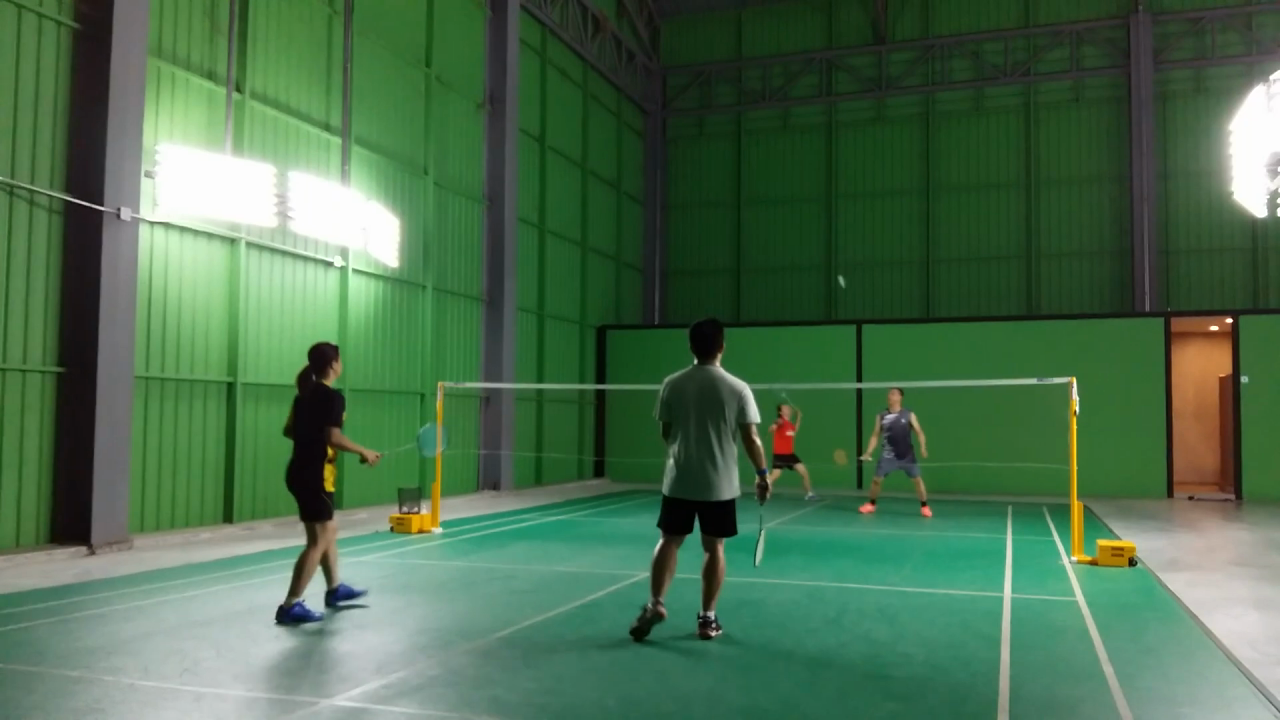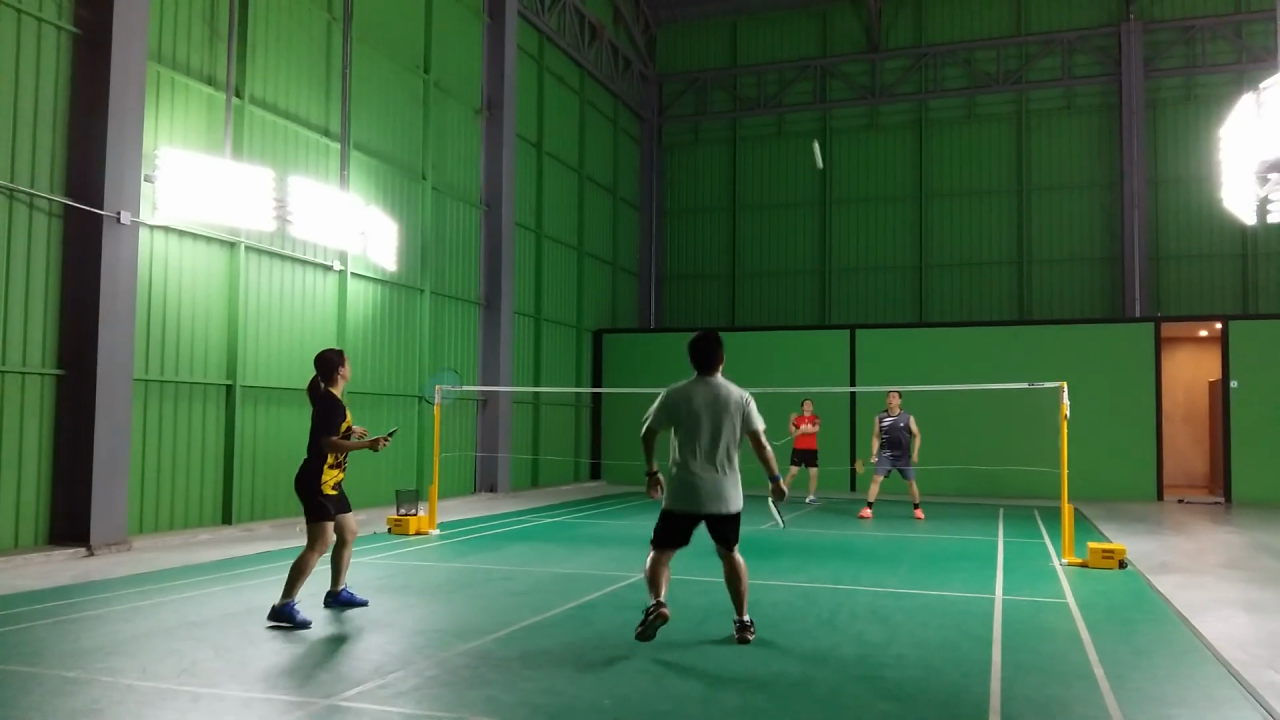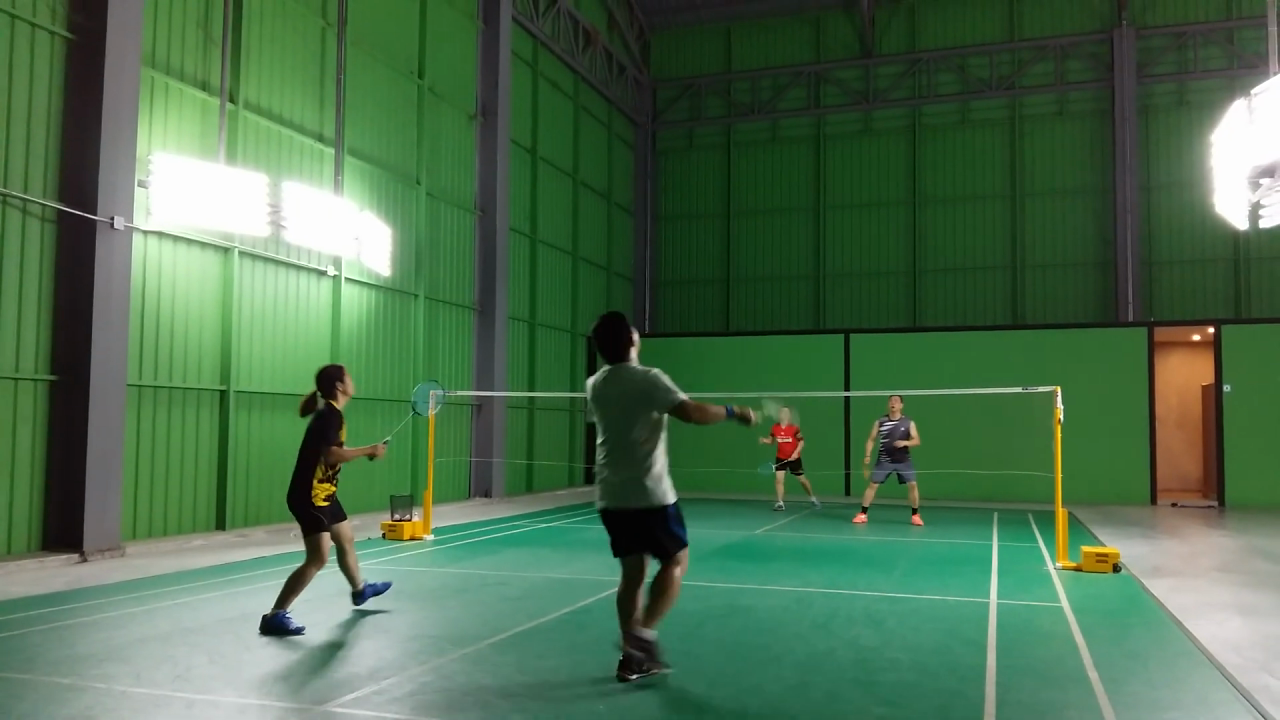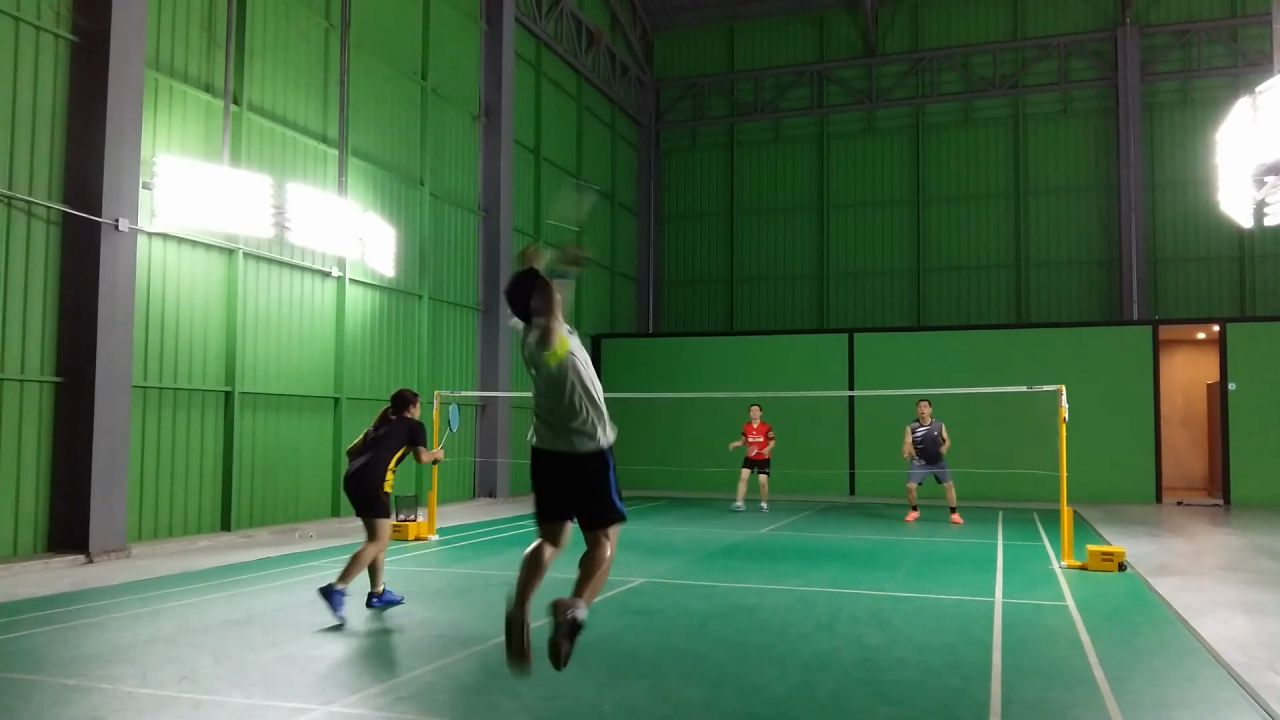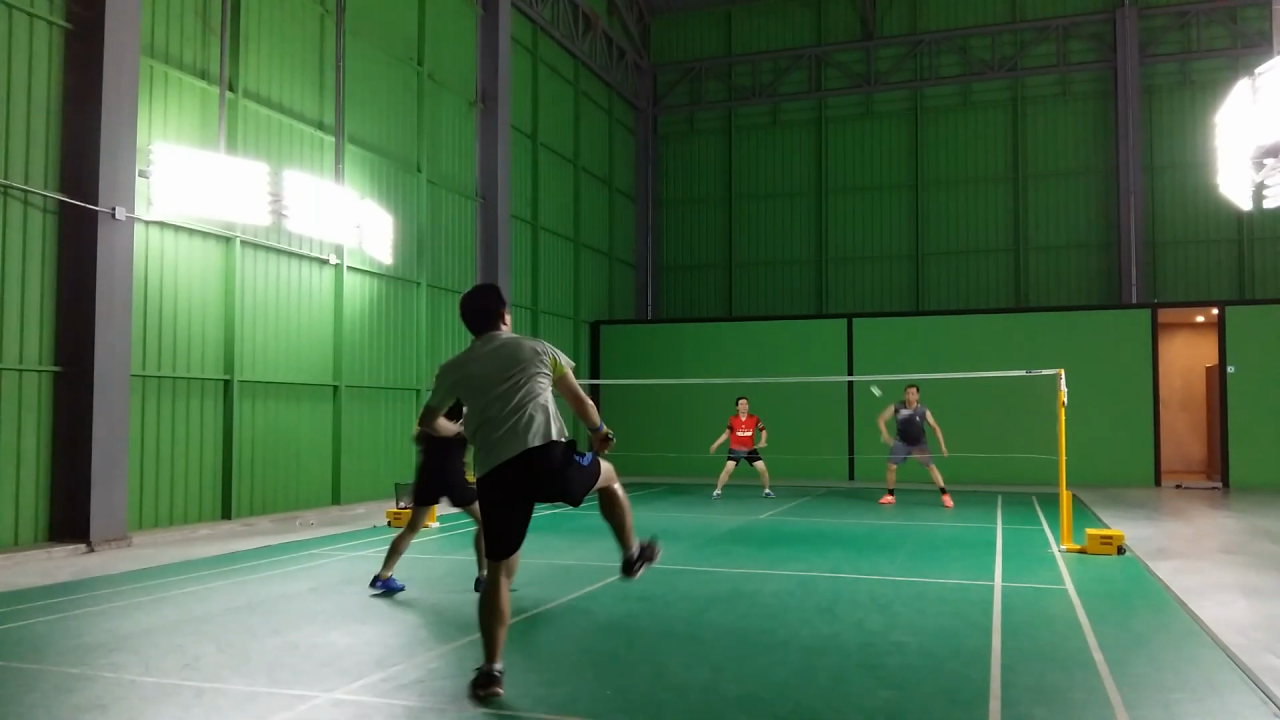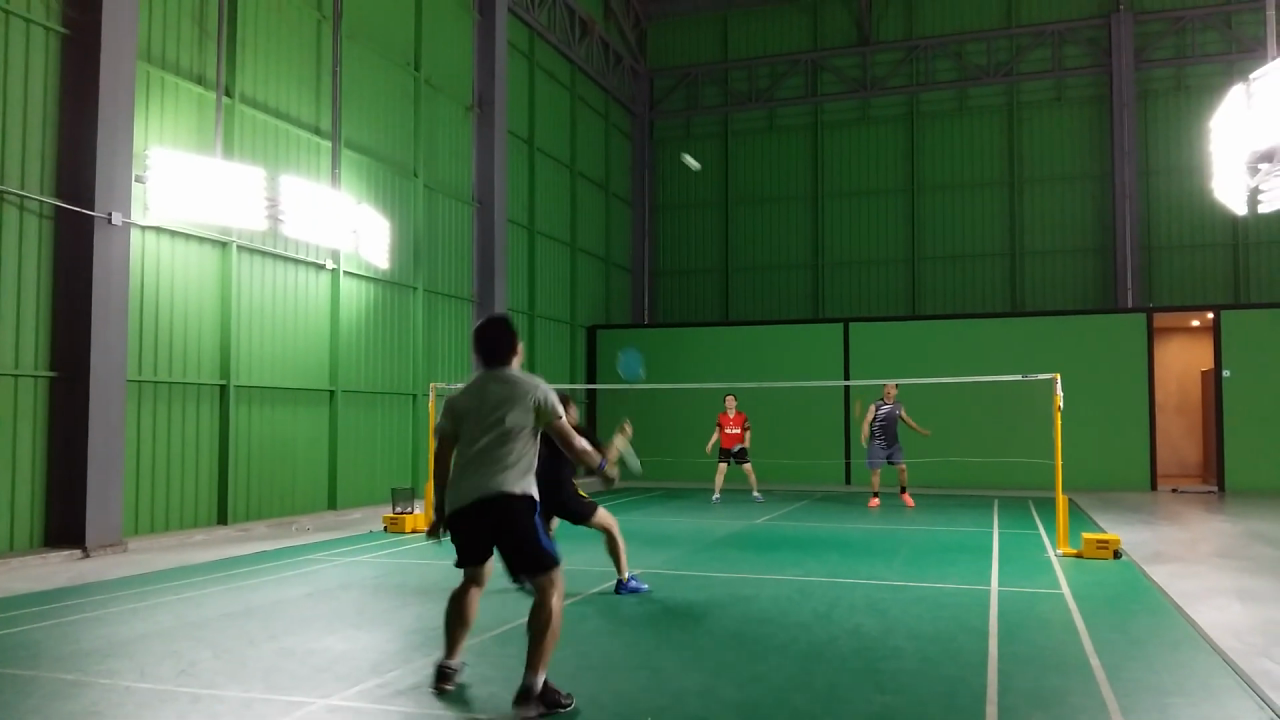
dt=0.5s
person 1, frame 1
left shoulder: (672, 384)
right shoulder: (737, 388)
left elbow: (666, 432)
right elbow: (751, 438)
right wrist: (762, 474)
left hip: (679, 481)
right hip: (720, 484)
left knee: (669, 542)
right knee: (714, 548)
left ankle: (655, 605)
right ankle: (707, 618)
person 1, frame 2
left shoulder: (673, 395)
right shoulder: (741, 398)
left elbow: (647, 436)
right elbow: (761, 445)
left wrist: (652, 472)
right wrist: (776, 480)
left hip: (683, 494)
right hip: (725, 496)
left knee: (659, 555)
right knee: (730, 555)
left ankle: (656, 604)
right ankle: (743, 621)
person 1, frame 3
left shoulder: (594, 385)
right shoulder: (648, 380)
right elbow: (689, 413)
right wrist: (733, 412)
left hip: (611, 497)
right hip: (649, 494)
left knee: (632, 574)
right knee: (675, 564)
left ankle: (633, 656)
right ankle: (642, 633)
person 1, frame 4
left shoulder: (529, 333)
right shoulder: (548, 334)
left elbow: (538, 313)
right elbow: (549, 313)
left wrist: (549, 266)
right wrist: (559, 267)
left hip: (547, 451)
right hip: (586, 450)
left knee: (551, 540)
right knee: (604, 542)
left ankle: (518, 614)
right ankle: (572, 612)
person 1, frame 5
left shoulder: (454, 368)
right shoulder: (537, 349)
left elbow: (431, 421)
right elbow: (578, 397)
left wrist: (460, 430)
right wrist: (598, 428)
left hip: (495, 474)
right hip: (546, 455)
left knee: (499, 573)
right knee: (606, 475)
left ankle: (490, 671)
right ankle: (633, 554)
person 1, frame 6
left shoulder: (461, 397)
right shoulder: (533, 389)
left elbow: (443, 454)
right elbow: (570, 441)
left wrist: (439, 504)
right wrist: (603, 464)
left hip: (461, 505)
right hip: (509, 500)
left knee: (473, 579)
right knee: (550, 591)
left ankle: (448, 667)
person 2, frame 1
left shoulder: (304, 395)
right shoulder: (332, 397)
left elbow: (289, 431)
right elbow: (333, 437)
right wrist: (364, 452)
left hip: (300, 472)
right hip: (315, 475)
left knee: (328, 532)
right knee: (318, 541)
left ankle: (334, 589)
right ankle: (291, 606)
person 2, frame 2
left shoulder: (331, 400)
right shoulder: (331, 403)
right elbow: (328, 445)
left wrist: (349, 431)
right wrist: (367, 445)
left hip: (332, 482)
right hip: (318, 483)
left knee: (348, 535)
right knee: (318, 545)
left ankle: (337, 591)
right ankle: (284, 606)
person 2, frame 3
left shoulder: (328, 413)
right shoulder: (331, 415)
left elbow: (323, 449)
right elbow: (329, 455)
left wrist: (346, 451)
right wrist: (367, 451)
left hip: (324, 493)
right hip: (310, 496)
left knee: (346, 541)
right knee: (318, 559)
left ankle: (360, 589)
right ankle: (275, 616)
person 2, frame 4
left shoulder: (380, 425)
right shoulder: (414, 426)
left elbow: (351, 451)
right elbow: (421, 456)
right wrist: (436, 455)
left hip: (353, 478)
right hip: (372, 481)
left knee: (377, 538)
right knee: (378, 541)
left ankle: (377, 592)
right ankle: (336, 588)
person 2, frame 5
right shoulder: (465, 410)
left elbow: (418, 438)
left hip: (428, 470)
right hip: (451, 472)
left knee: (413, 527)
left ankle: (383, 577)
right ankle: (484, 578)
person 2, frame 6
left shoulder: (544, 433)
right shoulder: (576, 431)
right elbow: (608, 456)
right wrist: (621, 436)
left hip: (539, 494)
right hip: (564, 493)
left knee: (546, 528)
right knee: (611, 526)
right ankle: (624, 580)
